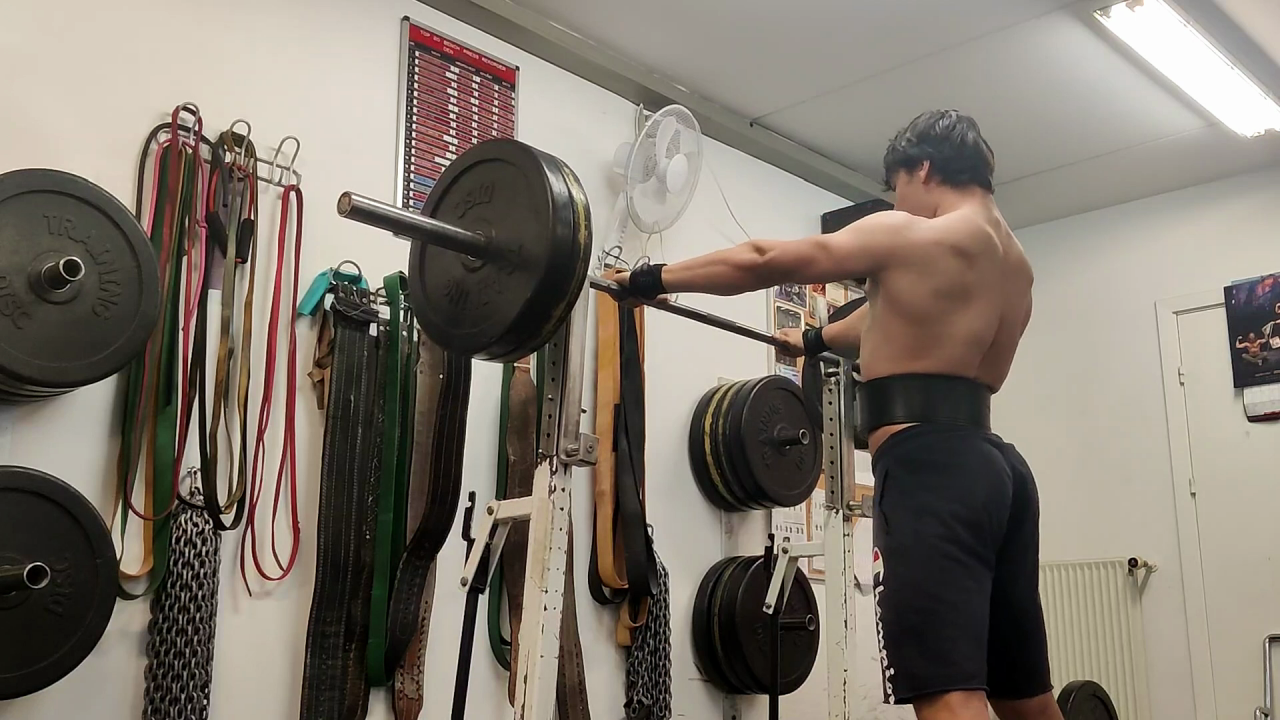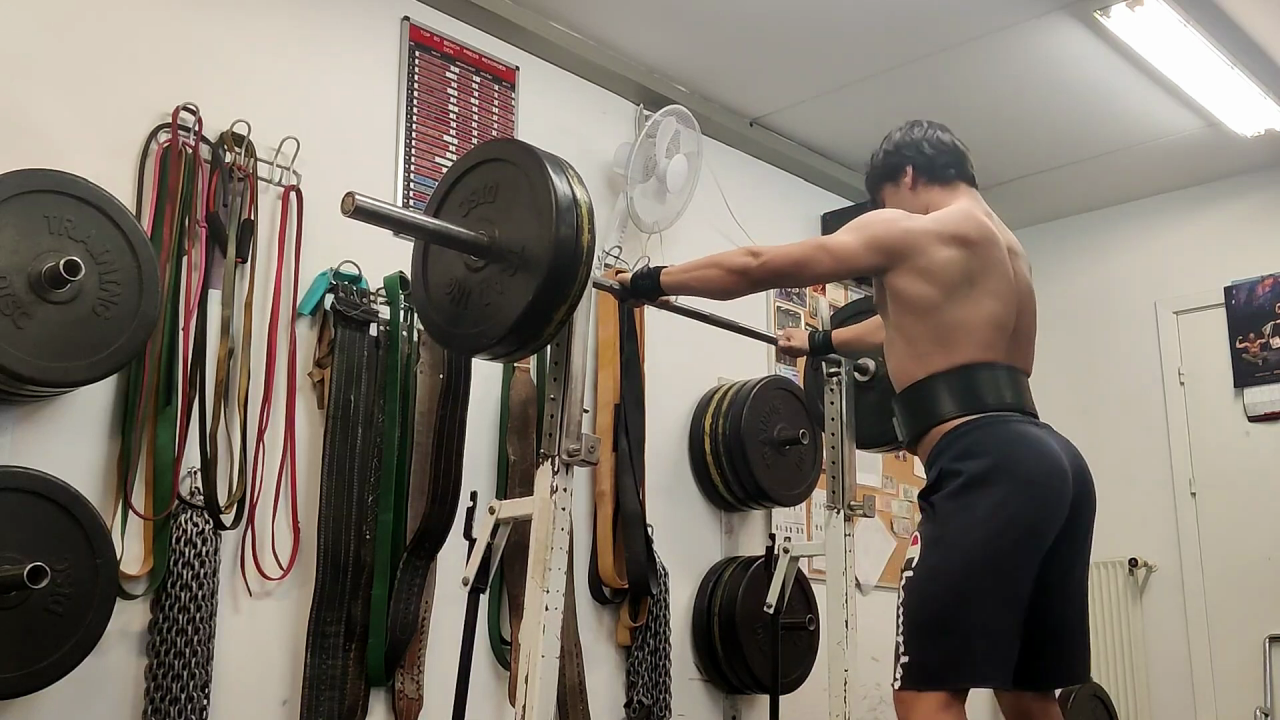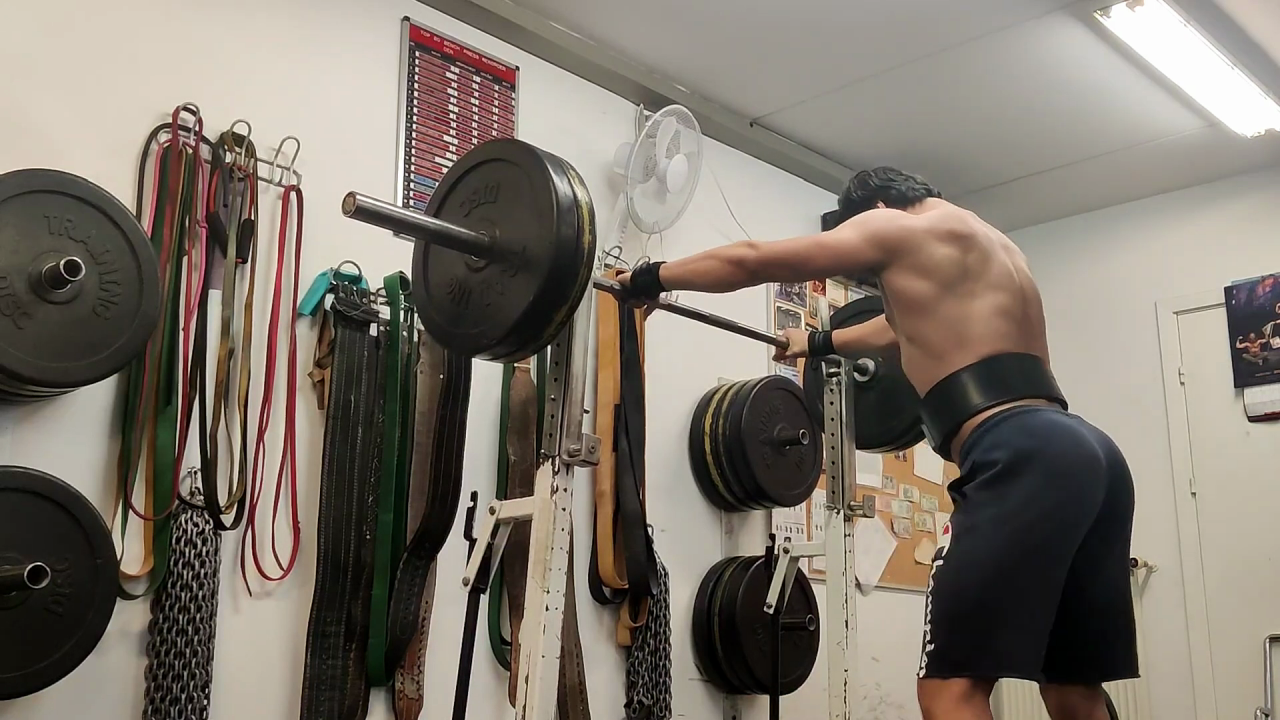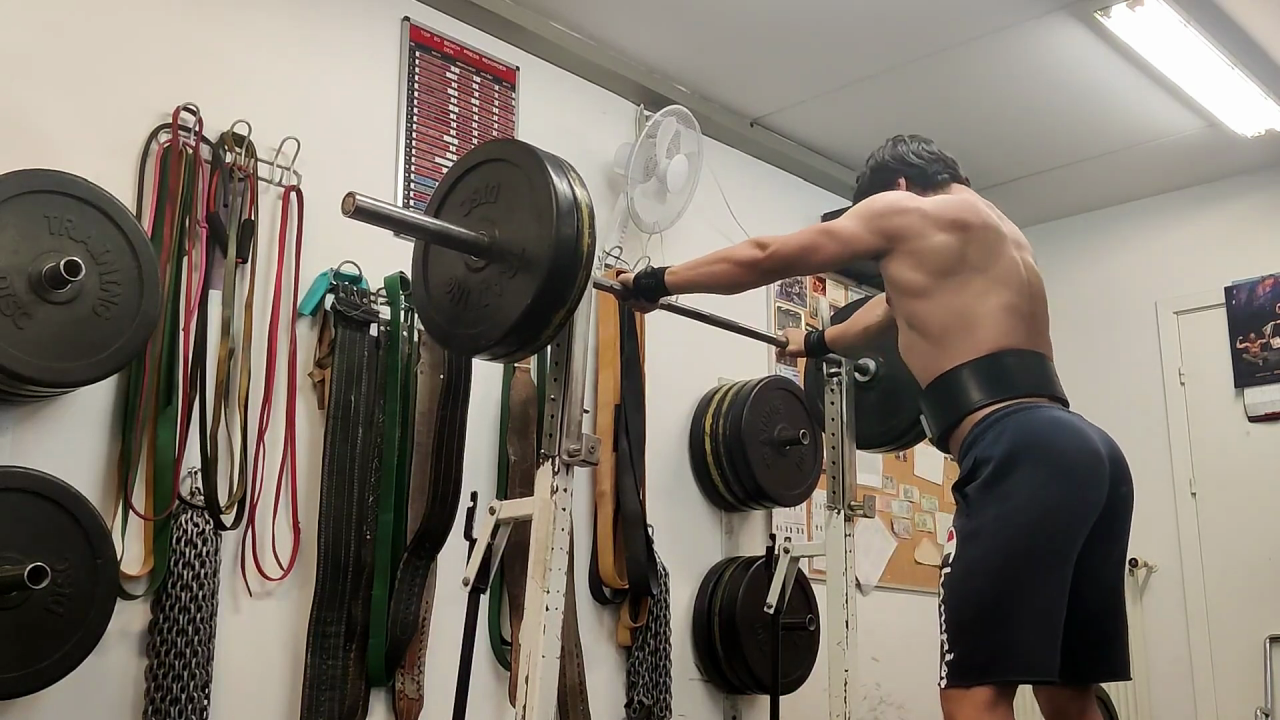
dt=0.5s
person 1, frame 1
left shoulder: (909, 237)
right shoulder: (1014, 264)
left elbow: (763, 261)
left wrist: (650, 279)
right wrist: (816, 339)
left hip: (931, 472)
right hip: (989, 468)
person 1, frame 2
left shoulder: (908, 232)
right shoulder: (1006, 249)
left elbow: (758, 266)
left wrist: (651, 281)
right wrist: (823, 342)
left hip: (988, 471)
right hip: (1052, 465)
person 1, frame 3
left shoulder: (896, 226)
right shoulder: (990, 245)
left elbow: (753, 259)
left wrist: (651, 278)
right wrist: (822, 342)
left hip: (1025, 459)
right hip: (1086, 455)
person 1, frame 4
left shoulder: (906, 210)
right shoulder: (997, 233)
left elbow: (763, 258)
left wrist: (654, 282)
right wrist: (819, 341)
left hip: (1023, 457)
right hip: (1086, 454)
